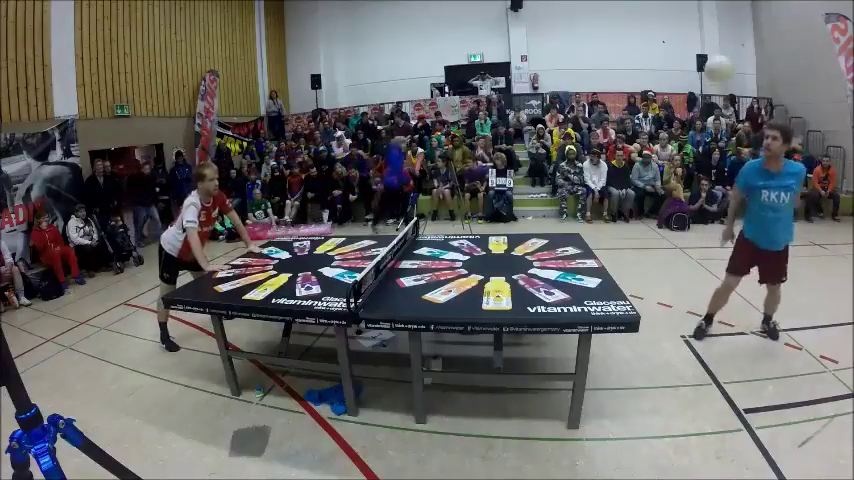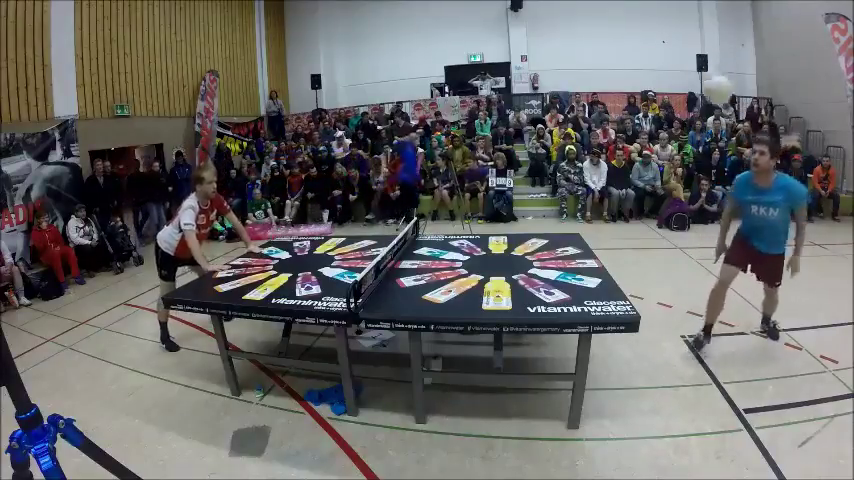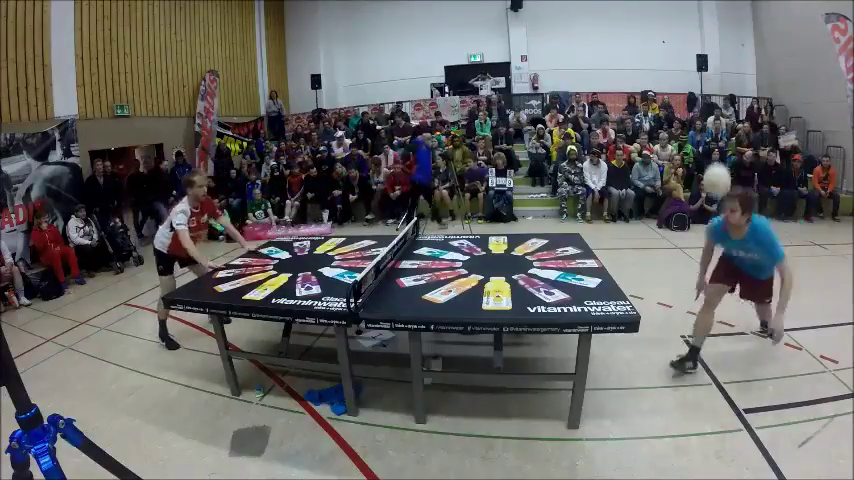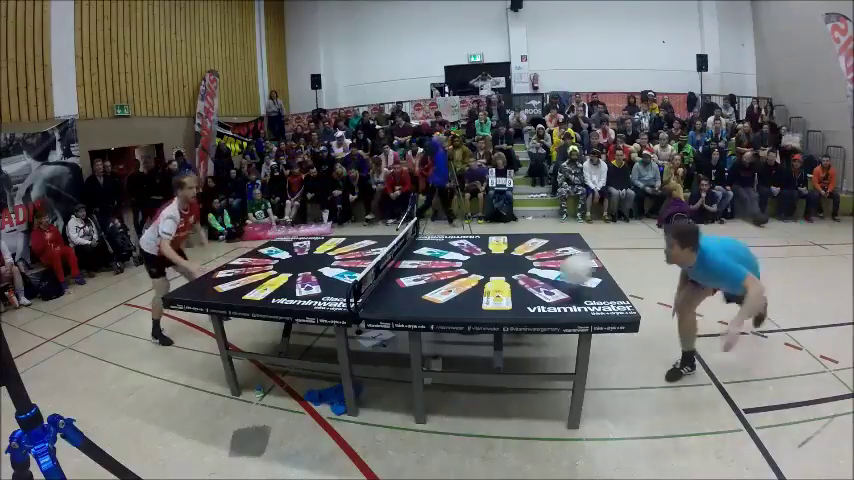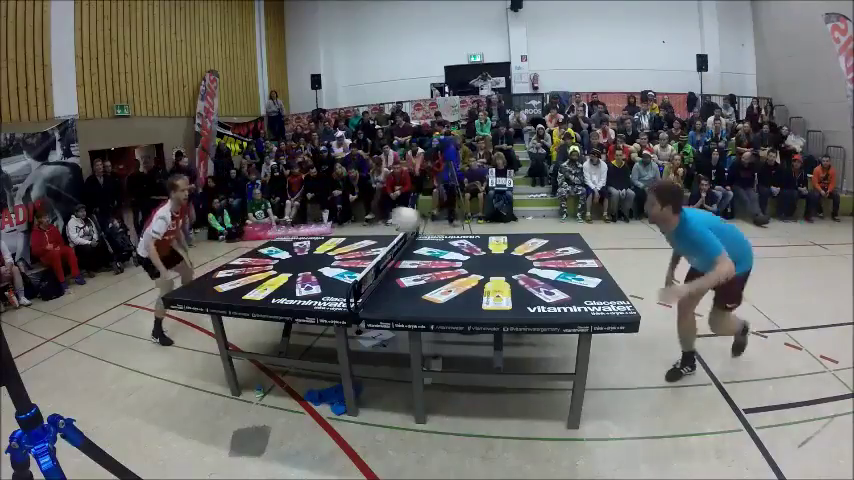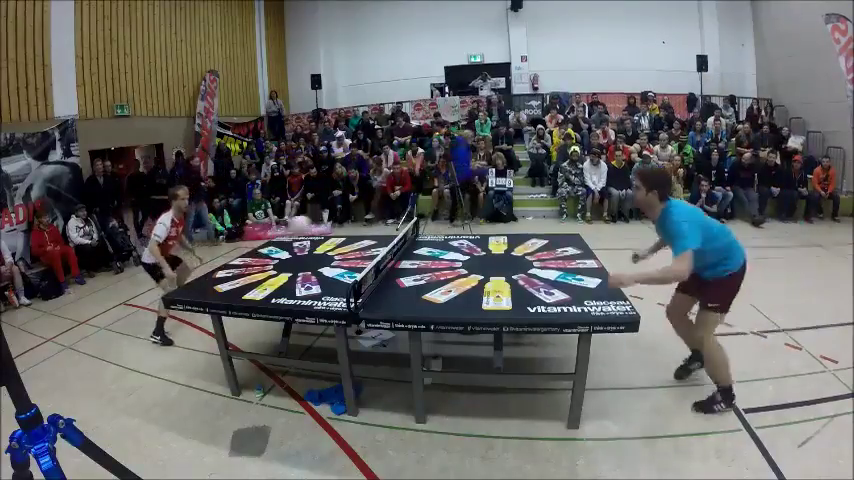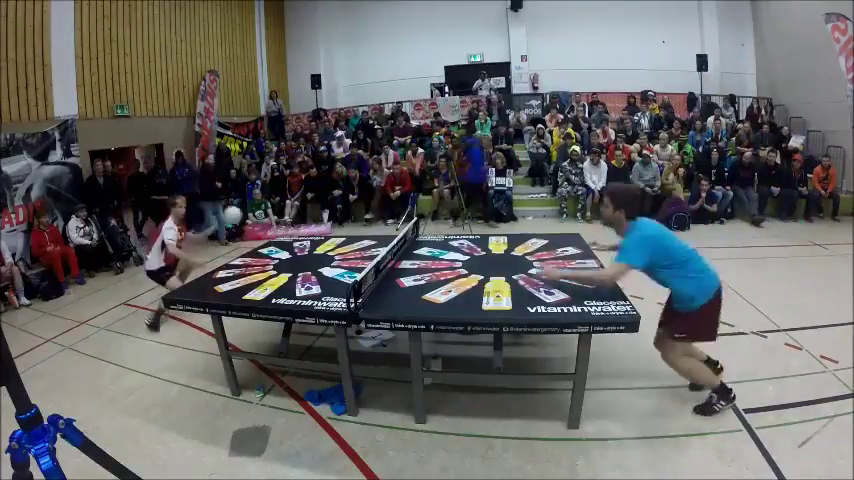
dt=0.2s
person 1, frame 1
left shoulder: (798, 171)
right shoulder: (751, 169)
right elbow: (736, 198)
right wrist: (728, 226)
left hip: (778, 243)
right hip: (750, 238)
left knee: (774, 288)
right knee: (728, 284)
left ankle: (767, 320)
right ankle: (707, 320)
person 1, frame 2
left shoulder: (791, 188)
right shoulder: (741, 181)
left elbow: (801, 221)
right elbow: (729, 211)
left wrist: (797, 255)
right wrist: (721, 240)
left hip: (774, 247)
right hip: (746, 238)
left knee: (771, 291)
right knee: (722, 281)
left ankle: (767, 321)
right ankle: (706, 331)
person 1, frame 3
left shoulder: (762, 233)
right shoulder: (717, 226)
left elbow: (786, 274)
left wrist: (780, 315)
right wrist: (701, 277)
left hip: (760, 269)
right hip: (732, 261)
left knee: (763, 309)
right knee: (709, 300)
left ankle: (765, 325)
right ankle: (692, 356)
person 1, frame 4
left shoulder: (716, 260)
right shoulder: (685, 257)
left elbow: (756, 287)
right elbow: (686, 269)
left wrist: (736, 325)
right wrist: (679, 294)
left hip: (742, 275)
left knee: (752, 305)
right knee: (683, 307)
left ankle: (760, 306)
right ankle: (687, 360)
person 1, frame 5
left shoulder: (695, 228)
right shoulder: (671, 223)
left elbow: (726, 268)
left wrist: (687, 288)
right wrist: (670, 271)
left hip: (734, 262)
right hip: (705, 259)
left knee: (717, 324)
right knee: (684, 307)
left ankle: (740, 329)
right ankle: (688, 360)
person 1, frame 6
left shoulder: (678, 220)
right shoulder: (661, 211)
left elbow: (681, 271)
left wrist: (633, 278)
right wrist: (649, 251)
left hip: (725, 268)
right hip: (702, 263)
left knee: (701, 333)
right knee: (674, 313)
left ankle: (725, 393)
right ankle: (697, 355)
person 1, frame 7
left shoulder: (637, 237)
right shoulder: (638, 226)
left elbow: (610, 277)
left wrist: (560, 273)
right wrist: (610, 247)
left hip: (699, 293)
right hip: (687, 288)
left knee: (671, 354)
right knee: (663, 343)
left ankle: (723, 393)
right ankle: (710, 366)
person 2, frame 1
left shoulder: (218, 197)
right shoulder: (192, 204)
left elbow: (235, 219)
right elbow: (192, 237)
left wrist: (249, 244)
right wrist: (207, 265)
left hip: (191, 251)
right hip: (172, 250)
right knee: (167, 293)
right ankle: (164, 335)
person 2, frame 2
left shoulder: (215, 199)
right shoulder: (189, 207)
left elbow: (234, 221)
right elbow: (191, 239)
left wrist: (249, 244)
right wrist: (206, 265)
left hip: (188, 249)
right hip: (168, 248)
right knee: (167, 292)
right ankle: (164, 335)
person 2, frame 3
left shoulder: (206, 203)
right shoulder: (181, 210)
left elbow: (225, 223)
right elbow: (185, 240)
left wrist: (245, 244)
right wrist: (205, 261)
left hip: (186, 248)
right hip: (165, 249)
right knee: (169, 290)
right ankle: (163, 333)
person 2, frame 4
left shoulder: (192, 205)
right shoulder: (170, 215)
left elbow: (196, 227)
right elbow: (165, 248)
left wrist: (206, 247)
right wrist: (189, 265)
left hip: (172, 248)
right hip: (152, 250)
left knee: (196, 276)
right knee: (163, 292)
right ankle: (156, 331)
person 2, frame 5
left shoulder: (182, 208)
right shoulder: (163, 215)
right elbow: (149, 245)
left wrist: (185, 252)
right wrist: (162, 271)
left hip: (165, 249)
right hip: (148, 254)
left knee: (188, 271)
right knee: (167, 289)
right ankle: (157, 332)
person 2, frame 6
left shoulder: (180, 217)
right shoulder: (165, 221)
left elbow: (180, 238)
right elbow: (152, 247)
left wrist: (193, 252)
right wrist: (166, 268)
left hip: (165, 255)
right hip: (152, 261)
left knee: (186, 269)
right knee: (171, 290)
right ankle: (158, 332)
person 2, frame 7
left shoulder: (178, 224)
right shoulder: (170, 227)
left elbow: (190, 237)
right elbow: (172, 249)
left wrist: (208, 231)
right wrist: (192, 259)
left hip: (167, 261)
right hip: (156, 267)
left knee: (190, 264)
right ankle: (155, 317)
